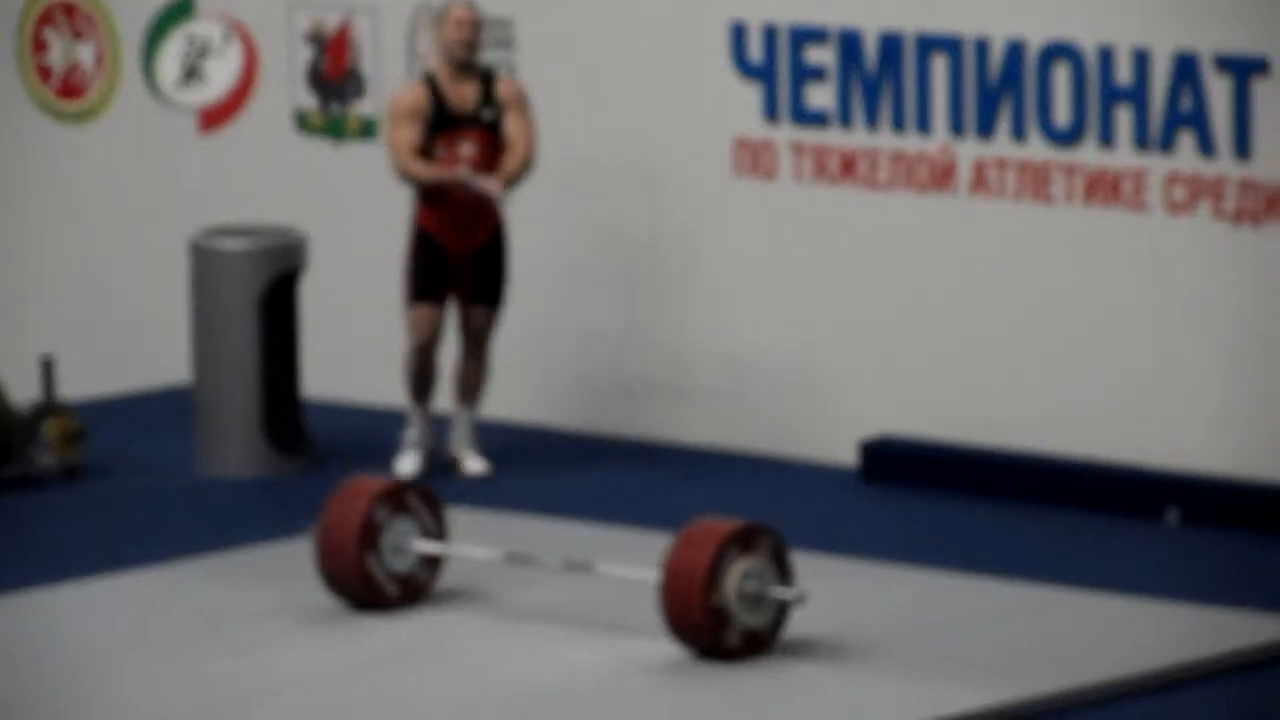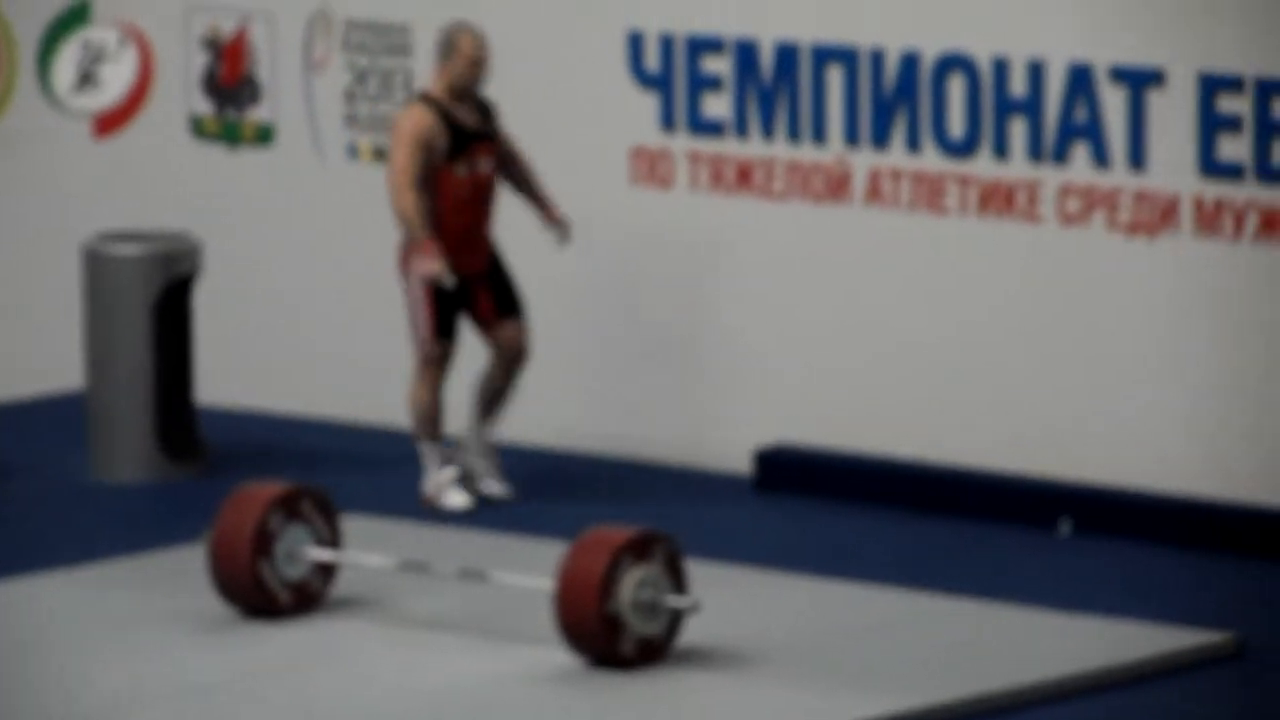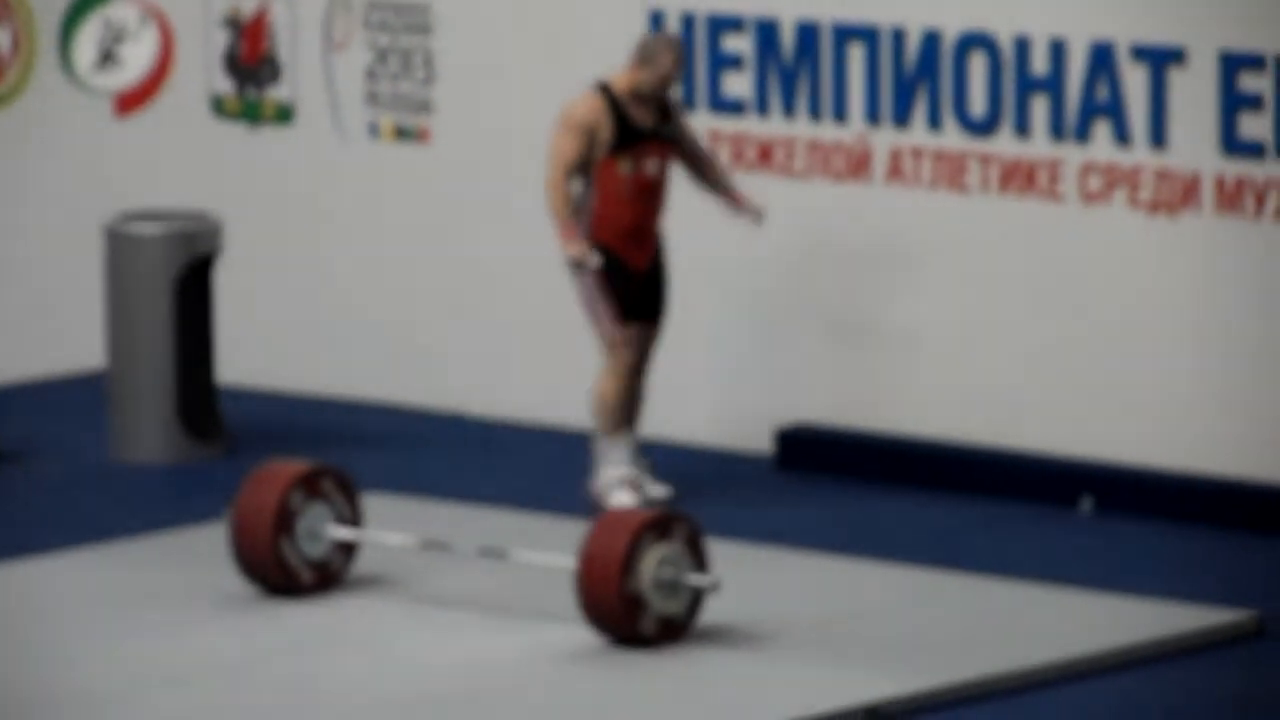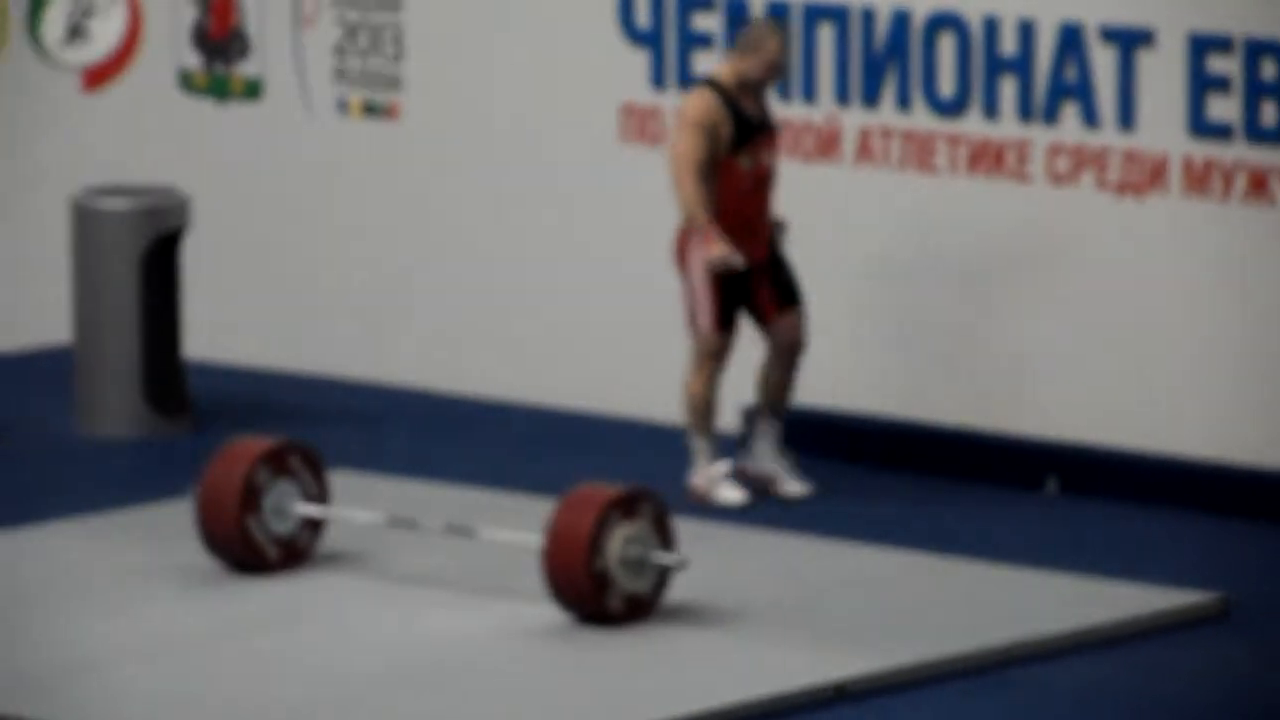
dt=0.7s
person 1, frame 1
left shoulder: (504, 91)
right shoulder: (413, 97)
left elbow: (523, 151)
right elbow: (403, 163)
left wrist: (494, 183)
right wrist: (456, 177)
left hip: (485, 230)
right hip: (433, 230)
left knee: (478, 335)
right knee: (422, 336)
left ankle: (462, 438)
right ankle: (417, 429)
person 1, frame 2
left shoulder: (483, 107)
right shoulder: (420, 119)
left elbow: (510, 160)
right elbow: (403, 190)
left wrist: (547, 209)
right wrist: (426, 252)
left hip: (479, 251)
right hip: (434, 258)
left knee: (514, 346)
right knee: (434, 361)
left ankle: (476, 446)
right ankle: (435, 472)
person 1, frame 3
left shoulder: (664, 110)
right shoulder: (589, 110)
left elbow: (696, 157)
right elbow: (558, 176)
left wrist: (736, 199)
right wrist: (570, 237)
left hip: (645, 247)
right hip: (601, 249)
left knee: (638, 354)
right knee: (621, 354)
left ankle: (628, 467)
right ankle: (613, 468)
person 1, frame 4
left shoulder: (753, 99)
right shoulder: (701, 107)
right elbow: (687, 180)
right wrist: (712, 239)
left hip: (756, 244)
right hip: (713, 249)
left knee: (791, 339)
right knee: (712, 354)
left ankle: (762, 455)
right ankle: (704, 469)
